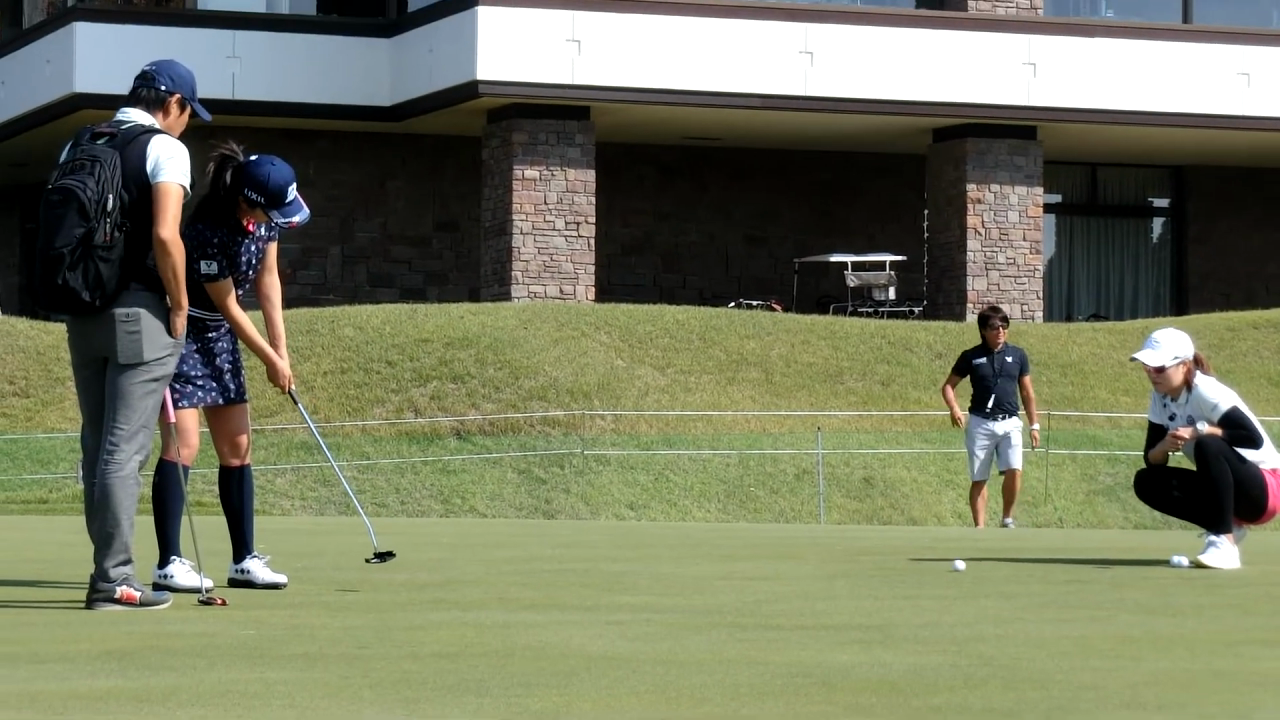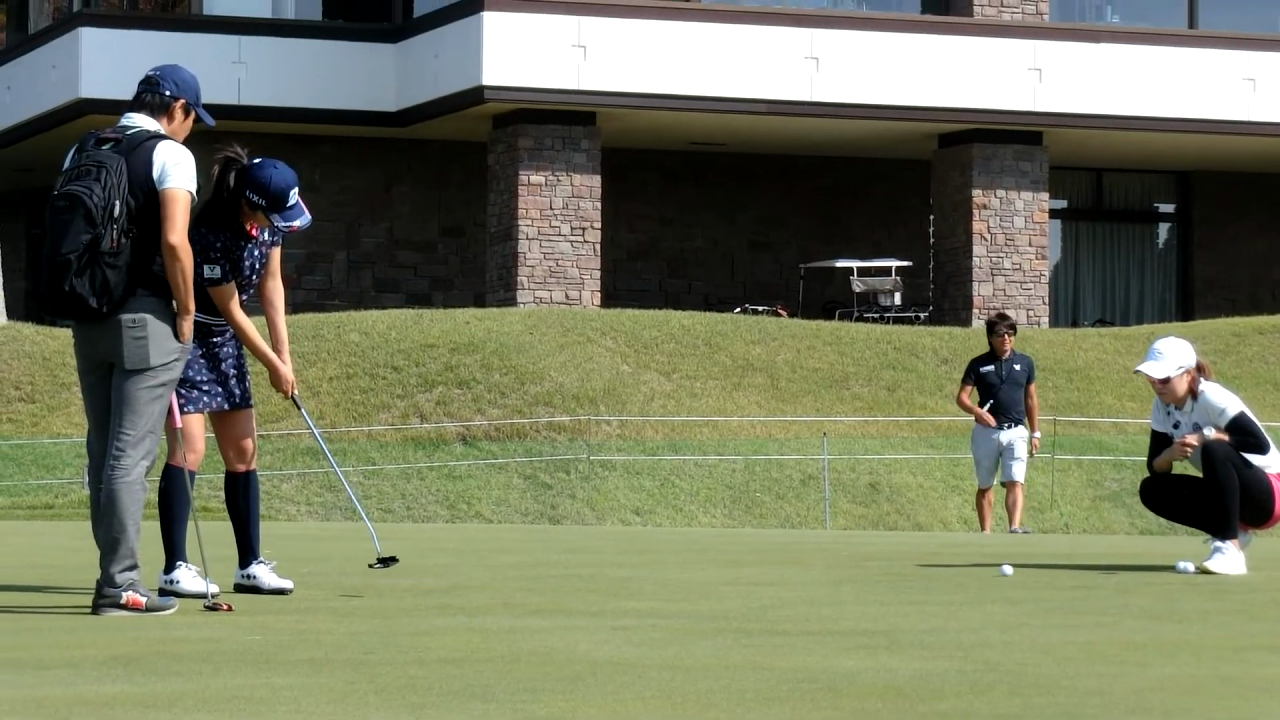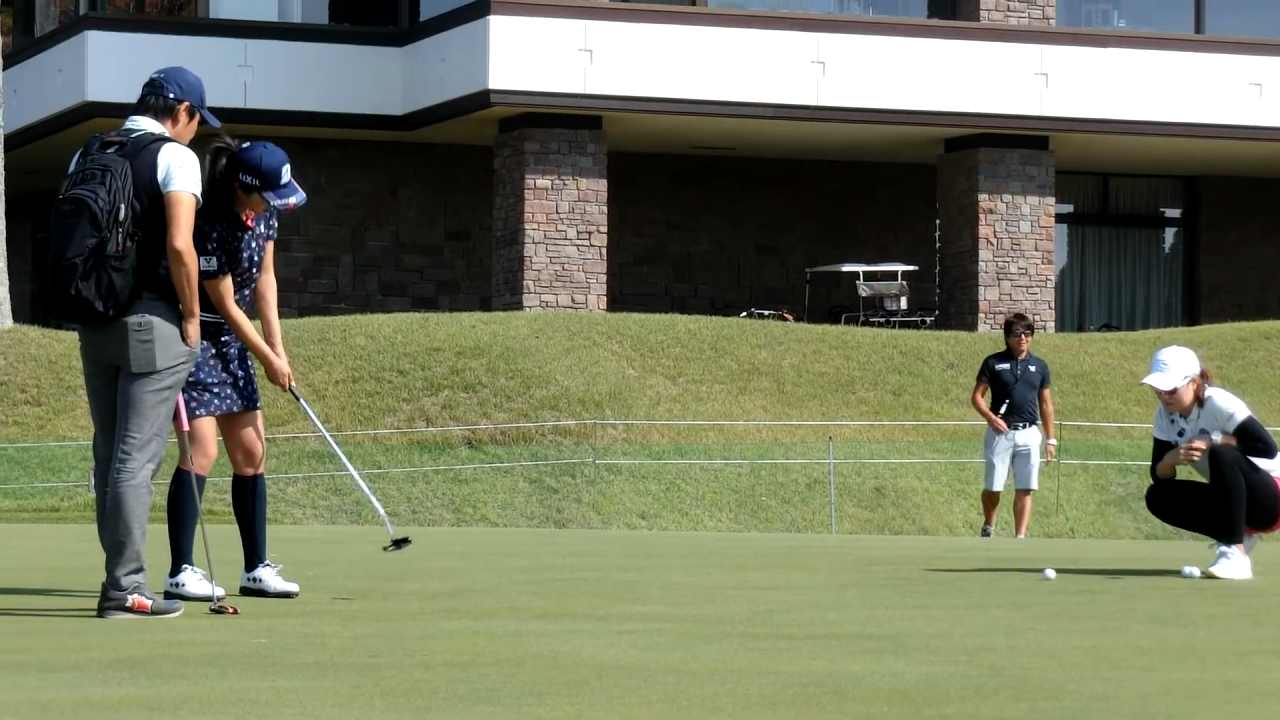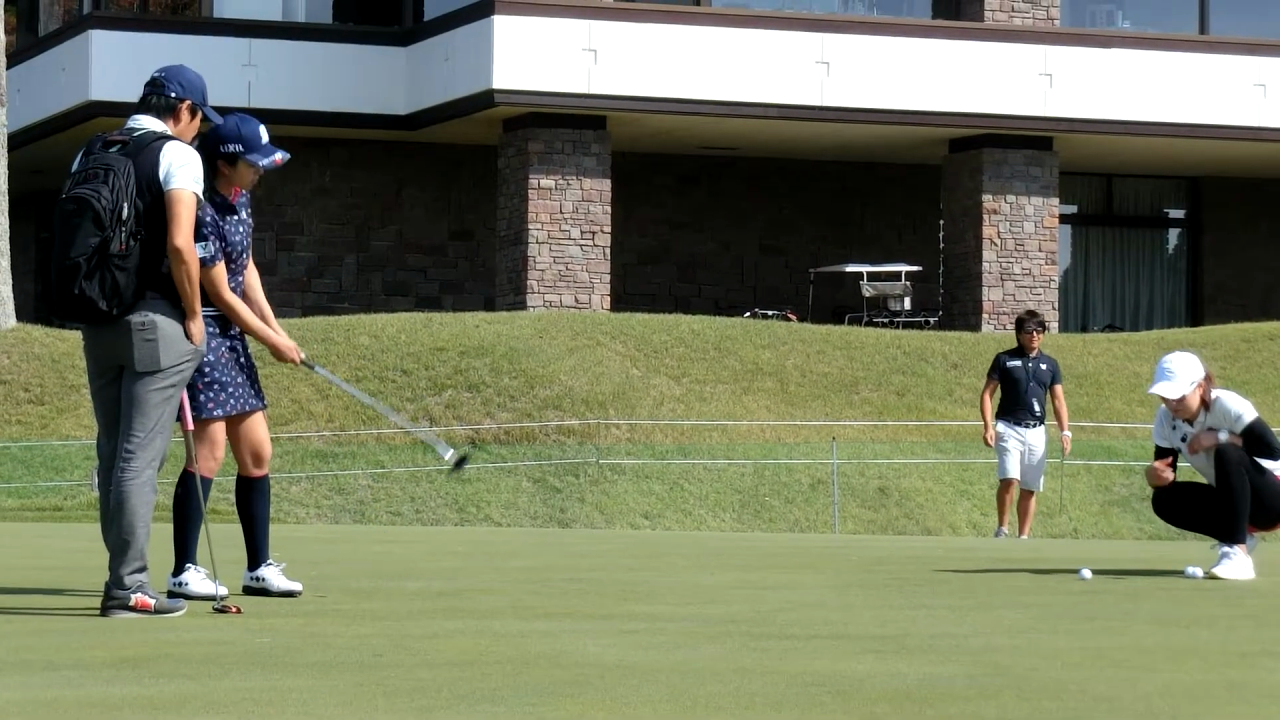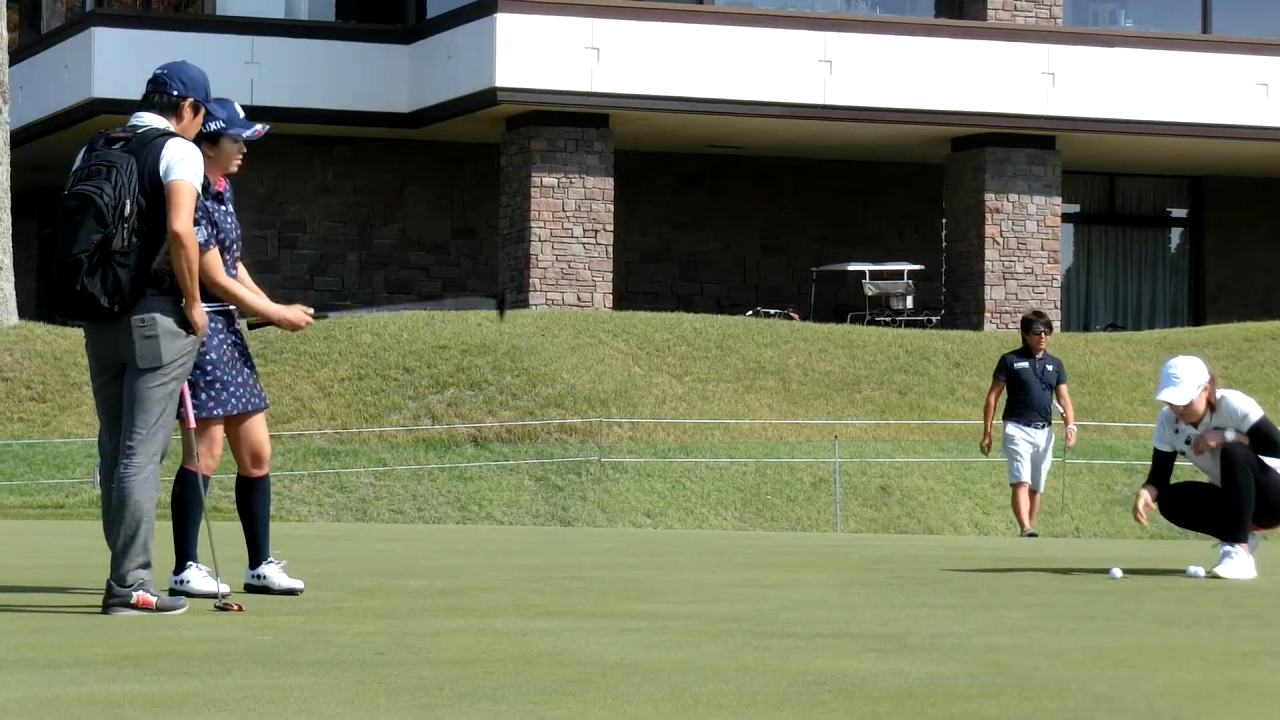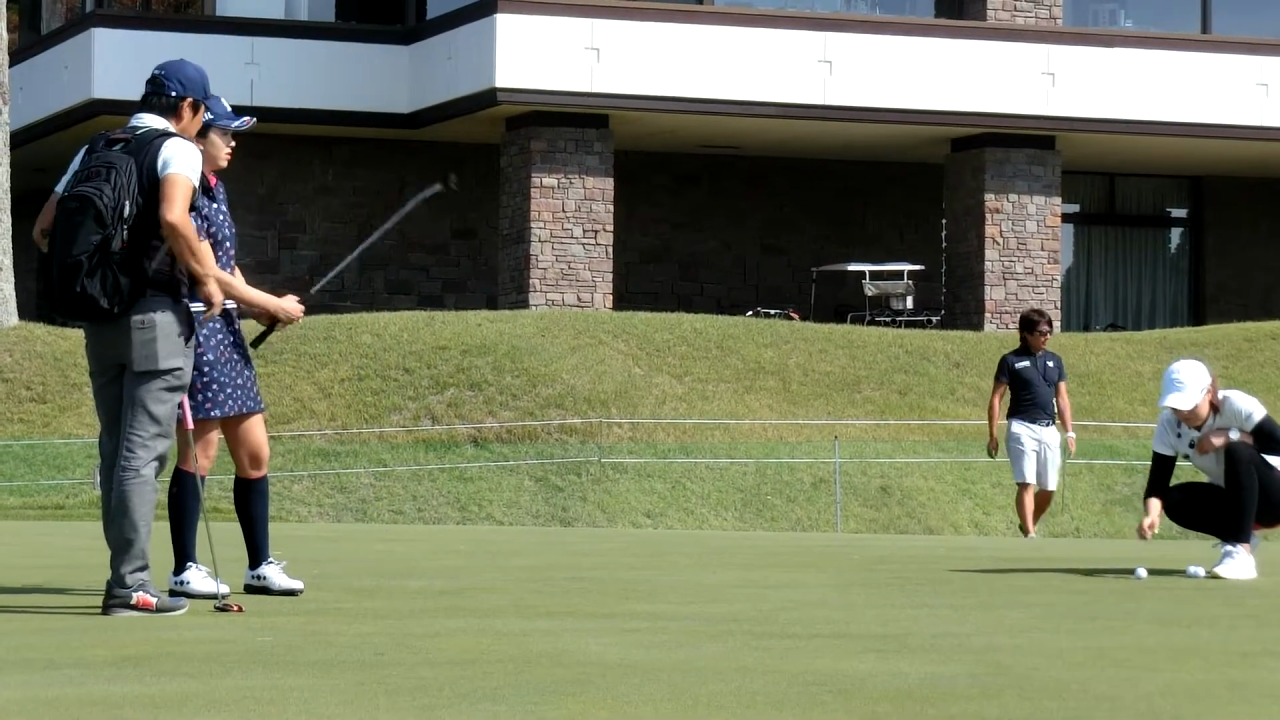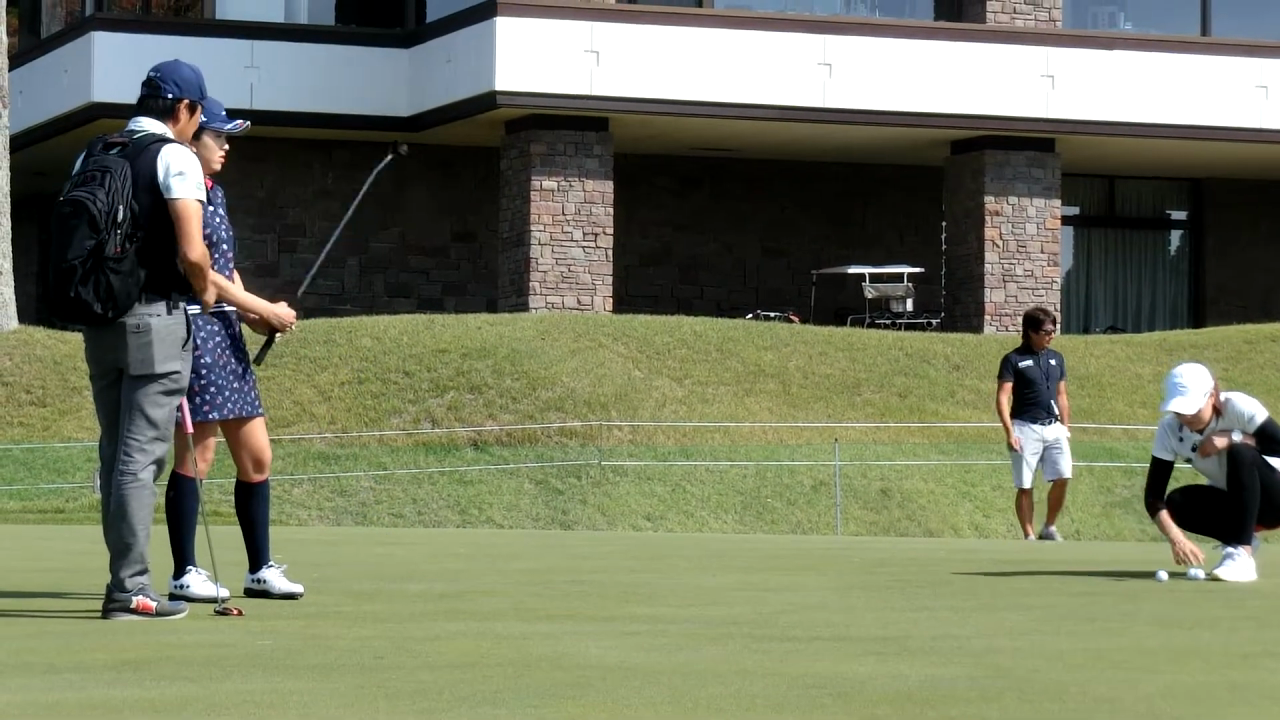
dt=0.2s
person 1, frame 1
left shoulder: (79, 146)
right shoulder: (165, 147)
right elbow: (165, 235)
right wrist: (179, 307)
left hip: (83, 312)
right hip: (137, 311)
left knee: (98, 445)
right knee: (124, 448)
left ankle: (110, 568)
right ankle: (113, 579)
person 1, frame 2
left shoulder: (82, 152)
right shoulder: (170, 153)
right elbow: (173, 242)
right wrist: (186, 313)
left hip: (89, 318)
right hip: (144, 318)
left knee: (103, 452)
right knee: (130, 455)
left ankle: (115, 574)
right ankle: (119, 585)
person 1, frame 3
left shoulder: (88, 155)
right shoulder: (175, 156)
right elbow: (179, 246)
right wrist: (191, 317)
left hip: (95, 321)
right hip: (150, 321)
left knee: (110, 454)
right knee: (136, 457)
left ankle: (121, 577)
right ankle: (125, 588)
person 1, frame 4
left shoulder: (92, 153)
right shoulder: (178, 154)
right elbow: (180, 244)
right wrist: (193, 314)
left hip: (99, 319)
right hip: (153, 318)
left knee: (114, 453)
right knee: (140, 457)
left ankle: (125, 576)
right ankle: (128, 586)
person 1, frame 5
left shoulder: (94, 151)
right shoulder: (178, 150)
right elbow: (179, 227)
right wrist: (192, 299)
left hip: (100, 315)
right hip: (155, 315)
left knee: (116, 448)
right knee: (142, 452)
left ankle: (125, 574)
right ankle: (130, 583)
person 1, frame 6
left shoulder: (93, 151)
right shoulder: (176, 149)
left elbow: (44, 229)
right elbow: (173, 218)
right wrist: (207, 278)
left hip: (101, 316)
right hip: (155, 314)
left knee: (116, 449)
right knee: (142, 452)
left ankle: (127, 574)
right ankle: (129, 585)
person 1, frame 7
left shoulder: (93, 156)
right shoulder: (176, 157)
right elbow: (193, 254)
right wrist: (206, 292)
left hip: (101, 321)
right hip: (155, 318)
left knee: (116, 454)
right knee: (141, 456)
left ankle: (126, 578)
right ankle: (129, 589)
person 2, frame 1
left shoulder: (266, 215)
right shoulder: (209, 229)
left elbow: (268, 278)
right elbow: (229, 305)
left wrist: (281, 348)
right wrist: (271, 360)
left hip: (219, 334)
right hip: (182, 331)
left knee: (237, 446)
right knee: (183, 444)
left ankle: (244, 560)
right ankle: (169, 563)
person 2, frame 2
left shoulder: (270, 220)
right shoulder: (212, 232)
left elbow: (271, 283)
right elbow: (232, 310)
left wrist: (284, 353)
right wrist: (273, 366)
left hip: (225, 339)
right hip: (187, 337)
left knee: (243, 451)
right knee: (189, 449)
left ankle: (250, 564)
right ankle: (175, 568)
person 2, frame 3
left shoulder: (264, 213)
right shoulder: (211, 226)
right elbow: (226, 306)
left wrist: (279, 347)
right wrist: (269, 361)
left hip: (232, 341)
right hip: (195, 337)
left knee: (251, 453)
right knee: (201, 451)
left ankle: (256, 568)
right ankle: (181, 571)
person 2, frame 4
left shoulder: (240, 198)
right shoulder: (201, 211)
right elbow: (221, 294)
left wrist: (273, 323)
right wrist: (273, 341)
left hip: (232, 335)
right hip: (200, 334)
left knee: (257, 453)
right knee: (210, 452)
left ankle: (260, 568)
right ankle: (183, 571)
person 2, frame 5
left shoulder: (223, 192)
right shoulder: (191, 199)
right elbow: (216, 280)
left wrist: (269, 305)
right wrist: (280, 314)
left hip: (228, 331)
right hip: (199, 330)
left knee: (257, 453)
right knee: (206, 450)
left ankle: (260, 566)
right ankle: (184, 570)
person 2, frame 6
left shoulder: (217, 191)
left wrist: (258, 308)
right wrist: (272, 304)
left hip: (226, 332)
right hip: (196, 328)
left knee: (255, 454)
right knee: (200, 450)
left ankle: (260, 566)
right ankle: (184, 570)
person 2, frame 7
left shoulder: (216, 195)
left wrist: (255, 315)
right wrist: (266, 309)
left hip: (227, 337)
right hip: (194, 333)
left knee: (256, 457)
right knee: (196, 454)
left ankle: (261, 570)
right ankle: (184, 573)
person 3, frame 1
left shoulder: (1205, 391)
right shoulder: (1160, 398)
left elbow: (1254, 438)
right elbow: (1151, 460)
left wrist: (1199, 429)
right wrist: (1163, 446)
right hip: (1226, 490)
left knee: (1208, 445)
right knee: (1146, 481)
left ankle: (1225, 543)
right ankle: (1227, 527)
person 3, frame 2
left shoulder: (1211, 398)
right shoulder: (1162, 406)
left elbow: (1260, 443)
right elbow: (1155, 468)
left wrist: (1206, 435)
right wrist: (1170, 454)
right hip: (1228, 497)
left knee: (1214, 450)
right knee: (1152, 489)
left ankle: (1230, 549)
right ankle: (1233, 533)
person 3, frame 3
left shoulder: (1218, 403)
right shoulder: (1164, 413)
right elbow: (1161, 476)
left wrist: (1213, 439)
right wrist: (1171, 459)
right hip: (1232, 501)
left knee: (1222, 453)
right knee: (1158, 496)
left ankle: (1236, 554)
right ankle: (1238, 538)
person 3, frame 4
left shoulder: (1226, 404)
right shoulder: (1165, 418)
right elbow: (1164, 482)
left wrist: (1220, 437)
right wrist: (1154, 473)
right hip: (1233, 501)
left knee: (1227, 453)
right knee: (1165, 500)
left ankle: (1239, 554)
right ankle: (1239, 539)
person 3, frame 5
left shoulder: (1232, 404)
right shoulder: (1167, 421)
right elbow: (1159, 478)
left wrist: (1226, 435)
right wrist: (1145, 494)
right hip: (1233, 500)
left knee: (1233, 451)
right knee: (1170, 499)
left ankle: (1240, 553)
right ankle: (1240, 538)
person 3, frame 6
left shoulder: (1236, 404)
right shoulder: (1168, 425)
right elbow: (1157, 485)
left wrist: (1230, 436)
right wrist: (1151, 515)
right hip: (1233, 500)
left knee: (1238, 451)
right knee: (1174, 500)
left ankle: (1241, 552)
right ankle: (1241, 538)
person 3, frame 7
left shoulder: (1238, 406)
right shoulder: (1169, 429)
right elbow: (1154, 494)
left wrist: (1234, 437)
right wrist: (1177, 538)
right hip: (1233, 502)
left knee: (1240, 453)
right knee: (1177, 503)
left ankle: (1243, 555)
right ankle: (1241, 540)
person 4, frame 1
left shoulder: (1018, 355)
right shoulder: (970, 356)
left elbow: (1027, 392)
right elbow: (948, 386)
left wrist: (1034, 424)
right wrist: (954, 408)
left hip: (1009, 423)
right hip: (979, 425)
left knee: (1013, 471)
right knee: (979, 479)
left ankle: (1007, 519)
right ankle: (979, 528)
person 4, frame 2
left shoulder: (1025, 363)
right shoulder: (978, 364)
left elbow: (1031, 399)
right elbow: (961, 397)
left wrist: (1035, 432)
right wrist: (978, 412)
left hip: (1016, 432)
right hip: (986, 432)
left knee: (1015, 483)
right knee: (985, 486)
left ankle: (1015, 529)
right ankle: (985, 533)
person 4, frame 3
left shoulder: (1040, 366)
right shoulder: (993, 362)
left elbow: (1046, 403)
right elbow: (977, 396)
left wrist: (1050, 439)
right wrist: (991, 418)
left hip: (1029, 433)
right hip: (1000, 433)
left knee: (1025, 489)
right knee: (993, 487)
left ankle: (1020, 537)
right ankle: (988, 527)
person 4, frame 4
left shoulder: (1050, 364)
right shoulder: (1004, 359)
left elbow: (1058, 400)
right elbow: (987, 394)
left wrist: (1065, 431)
right wrist: (988, 427)
left hip: (1037, 432)
right hip: (1009, 429)
left knee: (1030, 489)
right knee: (1010, 480)
left ankle: (1024, 538)
right ankle: (1002, 528)
person 4, frame 5
left shoulder: (1056, 364)
right shoulder: (1010, 360)
left elbow: (1064, 399)
right elbow: (992, 397)
left wrist: (1070, 426)
right wrist: (987, 432)
left hip: (1044, 432)
right hip: (1017, 430)
left knee: (1036, 489)
right knee: (1022, 483)
left ankle: (1027, 532)
right ankle: (1026, 532)
person 4, frame 6
left shoulder: (1055, 361)
right shoulder: (1010, 361)
left elbow: (1063, 398)
right elbow: (996, 399)
left wrist: (1069, 432)
right wrist: (993, 435)
left hip: (1050, 430)
right hip: (1023, 428)
left knee: (1048, 488)
right knee: (1027, 484)
left ankle: (1028, 524)
right ankle: (1030, 536)
person 4, frame 7
left shoulder: (1056, 358)
right shoulder: (1013, 360)
left elbow: (1061, 396)
right elbow: (1002, 398)
left wrist: (1066, 429)
right wrist: (1010, 431)
left hip: (1054, 429)
right hip: (1026, 428)
left knee: (1062, 478)
right knee: (1025, 487)
left ankle: (1049, 529)
right ankle: (1028, 537)
